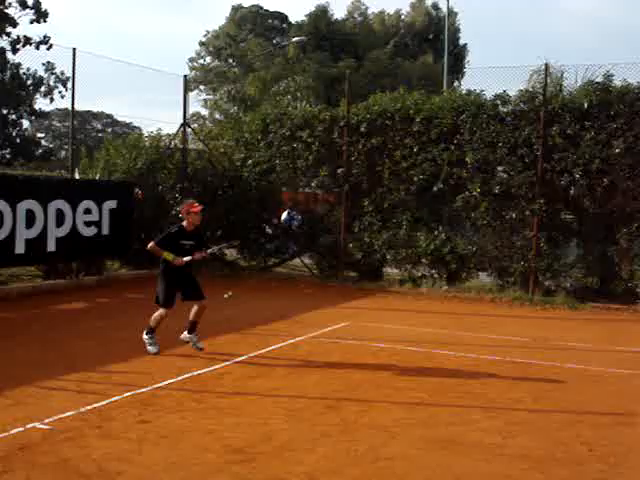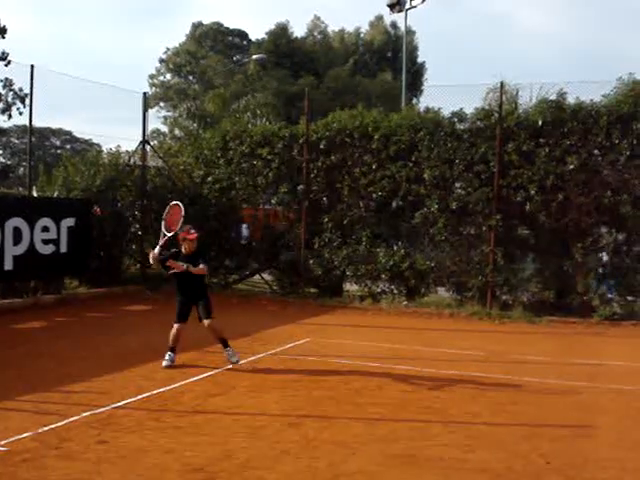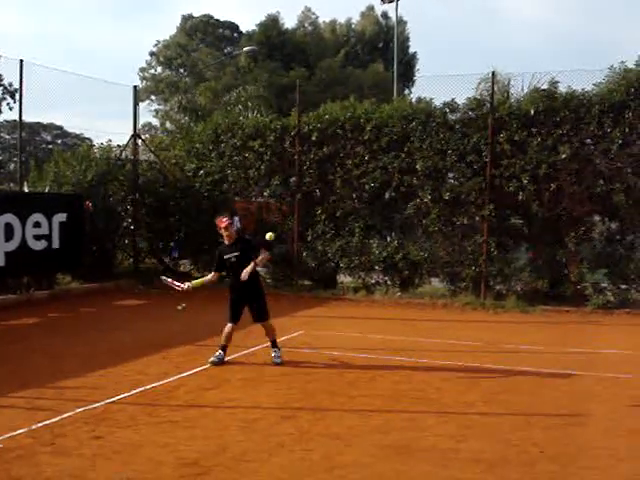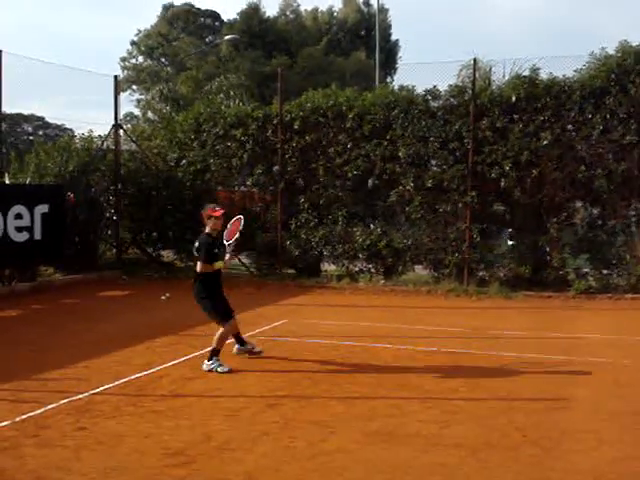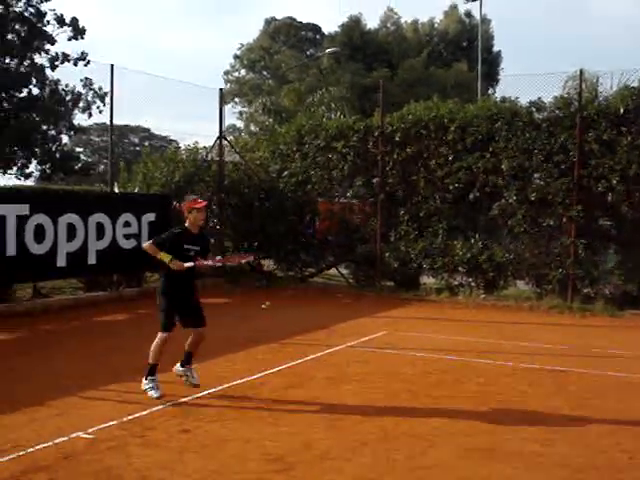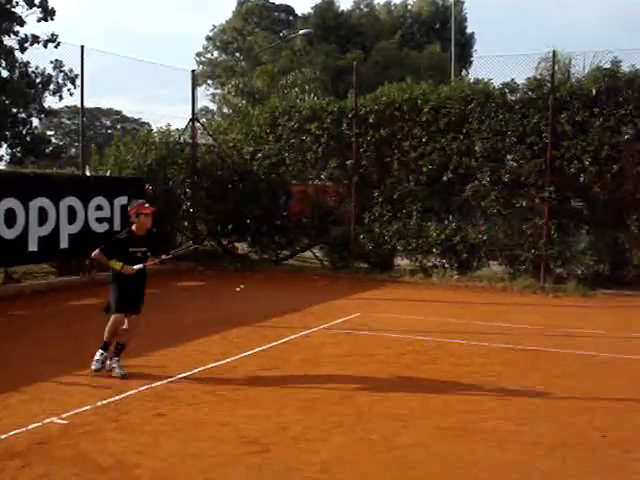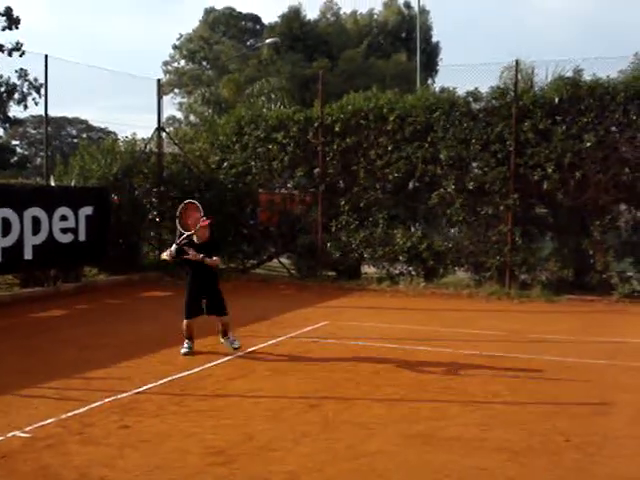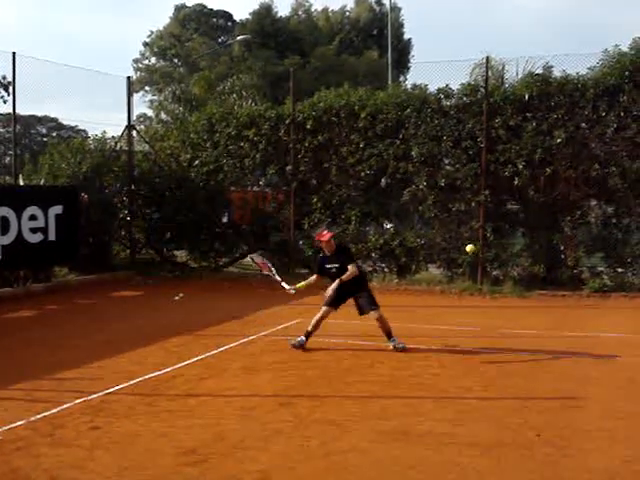
dt=0.7s
person 1, frame 1
left shoulder: (198, 233)
right shoulder: (174, 232)
left elbow: (200, 253)
right elbow: (151, 247)
left wrist: (200, 254)
right wrist: (172, 258)
left hip: (186, 273)
right hip: (169, 275)
left knee: (201, 304)
right knee: (165, 310)
left ankle: (189, 334)
right ankle: (149, 335)
person 1, frame 2
left shoulder: (198, 254)
right shoulder: (174, 254)
left elbow: (204, 270)
right elbow: (155, 261)
left wrist: (185, 267)
right wrist: (154, 256)
left hip: (200, 294)
right hip: (184, 295)
left knee: (208, 323)
right knee: (177, 327)
left ankle: (227, 349)
right ankle: (171, 353)
person 1, frame 3
left shoulder: (245, 241)
right shoulder: (221, 252)
left elbow: (266, 254)
right elbow: (215, 276)
left wrist: (251, 266)
right wrist: (193, 284)
left hip: (254, 288)
right hip: (236, 291)
left knee: (265, 322)
right knee: (232, 325)
left ankle: (275, 349)
right ankle: (222, 352)
person 1, frame 4
left shoulder: (214, 239)
right shoulder: (205, 242)
right elbow: (201, 268)
left wrist: (223, 260)
right wrist: (221, 263)
left hip: (214, 288)
right hip: (205, 291)
left knee: (230, 320)
right knee: (227, 325)
left ankle: (241, 344)
right ankle: (211, 360)
person 1, frame 5
left shoulder: (203, 238)
right shoulder: (176, 235)
left elbow: (204, 259)
right elbow: (147, 245)
right wrist: (169, 259)
left hip: (189, 290)
right hip: (170, 290)
left knee: (199, 330)
right knee: (164, 334)
left ankle: (184, 366)
right ankle: (149, 378)
person 1, frame 6
left shoulder: (150, 237)
right shoulder: (122, 239)
left elbow: (154, 255)
right elbow: (96, 255)
left wrist: (153, 260)
right wrist: (119, 266)
left hip: (138, 282)
right hip: (120, 282)
left knee: (131, 321)
right knee: (118, 317)
left ankle: (115, 358)
right ankle: (103, 352)
person 1, frame 7
left shoulder: (212, 243)
right shoulder: (185, 245)
left elbow: (217, 262)
right elbow: (165, 255)
left wrist: (200, 257)
right wrist: (167, 254)
left hip: (211, 285)
right hip: (194, 287)
left knee: (223, 318)
right knee: (188, 320)
left ankle: (225, 336)
right ankle: (189, 341)
person 1, frame 8
left shoulder: (344, 250)
right shoulder: (322, 258)
left elbow: (354, 271)
right elbow: (316, 277)
left wrist: (338, 282)
right wrist: (299, 286)
left hip: (359, 286)
right hip: (339, 288)
left knee: (377, 315)
right knee: (323, 312)
left ankle: (392, 340)
right ankle: (304, 339)
